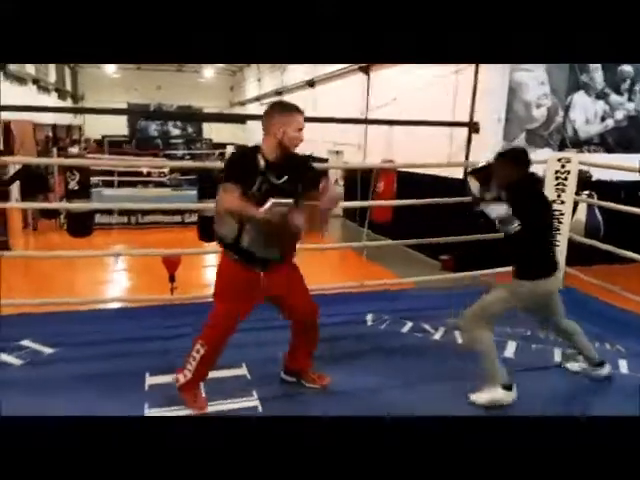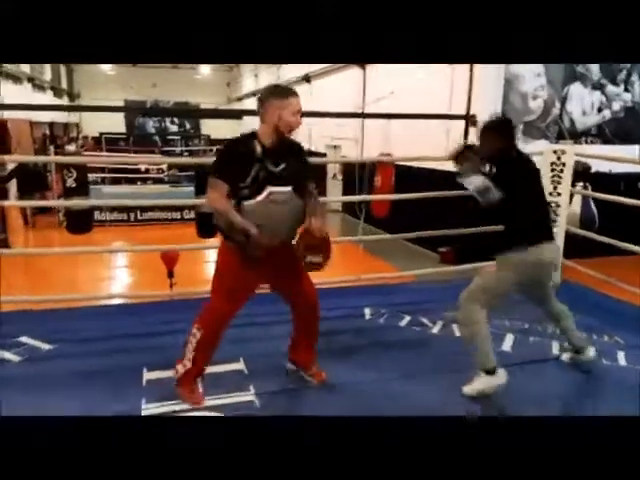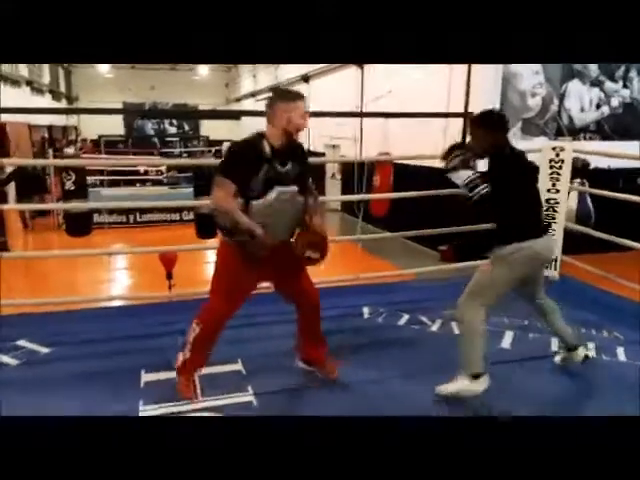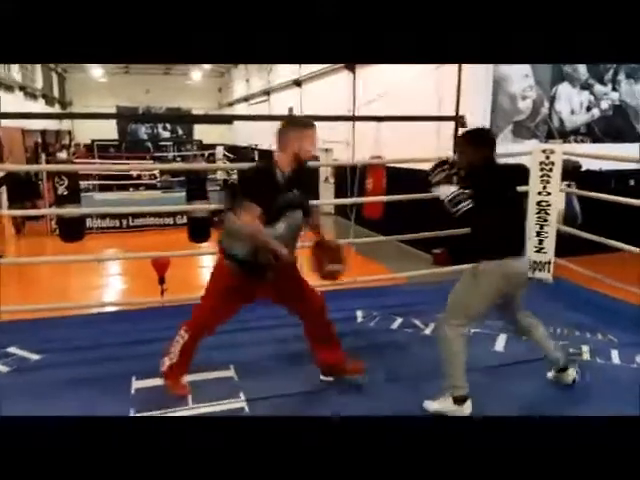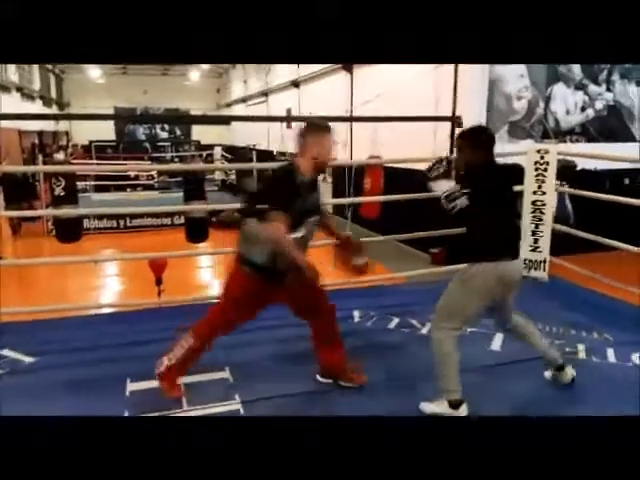
dt=0.1s
person 1, frame 1
left shoulder: (296, 165)
right shoulder: (242, 160)
left elbow: (327, 192)
right elbow: (226, 203)
left wrist: (317, 208)
right wrist: (268, 219)
left hip: (279, 263)
right hip: (240, 263)
left knee: (306, 314)
right knee: (220, 325)
left ankle: (297, 369)
right ankle: (188, 383)
person 1, frame 2
left shoulder: (294, 152)
right shoulder: (237, 150)
left elbow: (309, 191)
right elbow: (214, 198)
left wrist: (315, 218)
right wrist: (248, 229)
left hip: (280, 248)
right hip: (241, 249)
left knee: (307, 301)
right knee: (218, 313)
left ankle: (302, 360)
right ankle: (187, 375)
person 1, frame 3
left shoulder: (296, 153)
right shoulder: (245, 151)
left elbow: (307, 189)
right elbow: (220, 197)
left wrist: (315, 216)
right wrist: (253, 229)
left hip: (279, 247)
right hip: (241, 247)
left knee: (308, 298)
right knee: (217, 310)
left ankle: (314, 357)
right ankle: (186, 368)
person 1, frame 4
left shoulder: (300, 177)
right shoulder: (258, 178)
left elbow: (304, 211)
right elbow: (246, 222)
left wrist: (320, 235)
right wrist: (279, 251)
left hip: (275, 265)
right hip: (240, 266)
left knee: (314, 307)
right knee: (205, 318)
left ankle: (333, 364)
right ankle: (172, 370)
person 1, frame 5
left shoulder: (310, 182)
right shoulder: (281, 182)
left elbow: (316, 213)
right elbow: (275, 231)
left wrist: (339, 236)
right wrist: (303, 264)
left hip: (287, 269)
right hip: (256, 271)
left knee: (323, 312)
right knee: (216, 324)
left ankle: (334, 368)
right ankle: (169, 370)
person 2, frame 1
left shoulder: (528, 199)
right shoulder: (526, 192)
left elbow: (519, 231)
left wrist: (494, 205)
left hip: (530, 282)
right hip: (548, 278)
left knee: (471, 321)
right knee: (556, 320)
left ankle: (501, 387)
right ankle: (596, 363)
person 2, frame 2
left shoulder: (510, 167)
right shoulder: (519, 163)
left elbow: (496, 200)
left wrist: (471, 174)
right wrist: (478, 171)
left hip: (524, 252)
right hip: (546, 248)
left knee: (470, 302)
right knee: (547, 301)
left ankle: (490, 372)
right ankle: (581, 349)
person 2, frame 3
left shoulder: (504, 162)
right shoulder: (515, 160)
left elbow: (486, 196)
left hip: (518, 247)
right hip: (540, 243)
left knee: (470, 305)
right knee: (536, 297)
left ankle: (473, 376)
right ankle: (572, 347)
person 2, frame 4
left shoulder: (487, 179)
right shoulder: (500, 177)
left elbow: (469, 214)
left wrist: (444, 186)
right wrist: (459, 184)
left hip: (494, 265)
right hip: (517, 262)
left knee: (450, 324)
right knee: (517, 316)
left ankle: (458, 399)
right ankle: (562, 367)
person 2, frame 5
left shoulder: (485, 179)
right shoulder: (498, 177)
left elbow: (467, 213)
right wrist: (460, 182)
left hip: (487, 267)
right hip: (510, 264)
left knee: (443, 327)
right knee: (507, 319)
left ankle: (454, 402)
right ankle: (559, 365)
